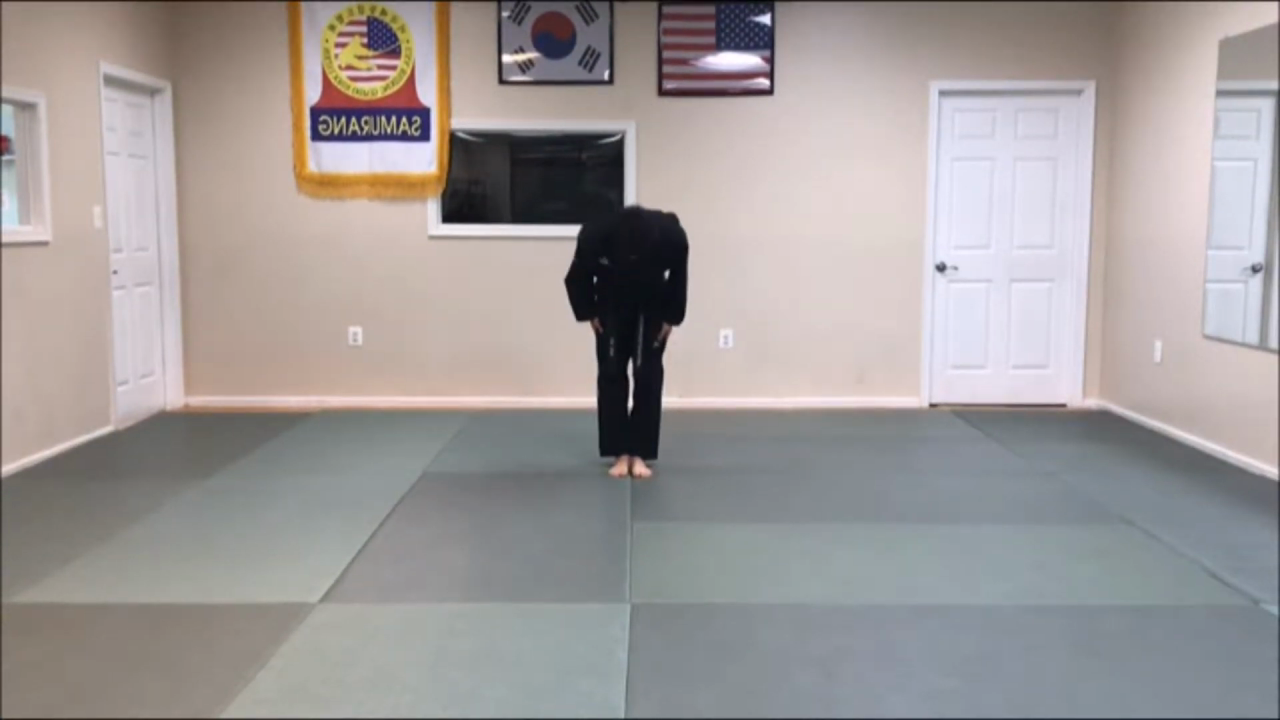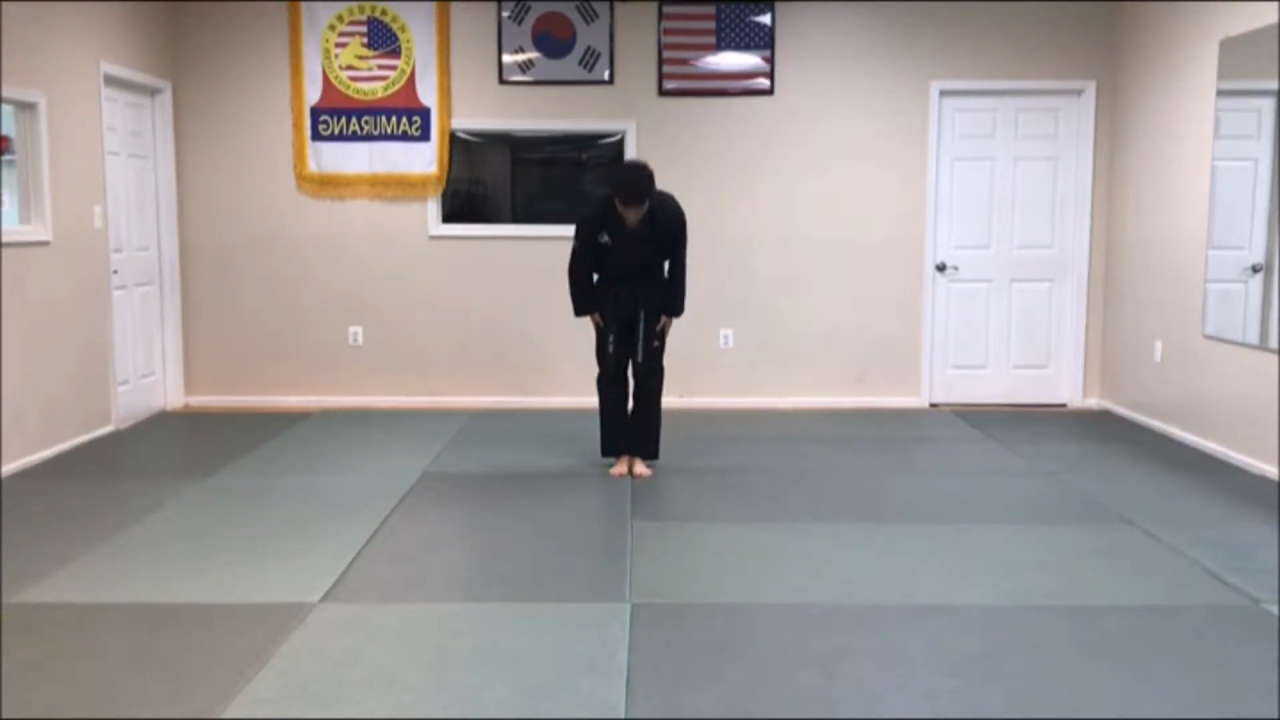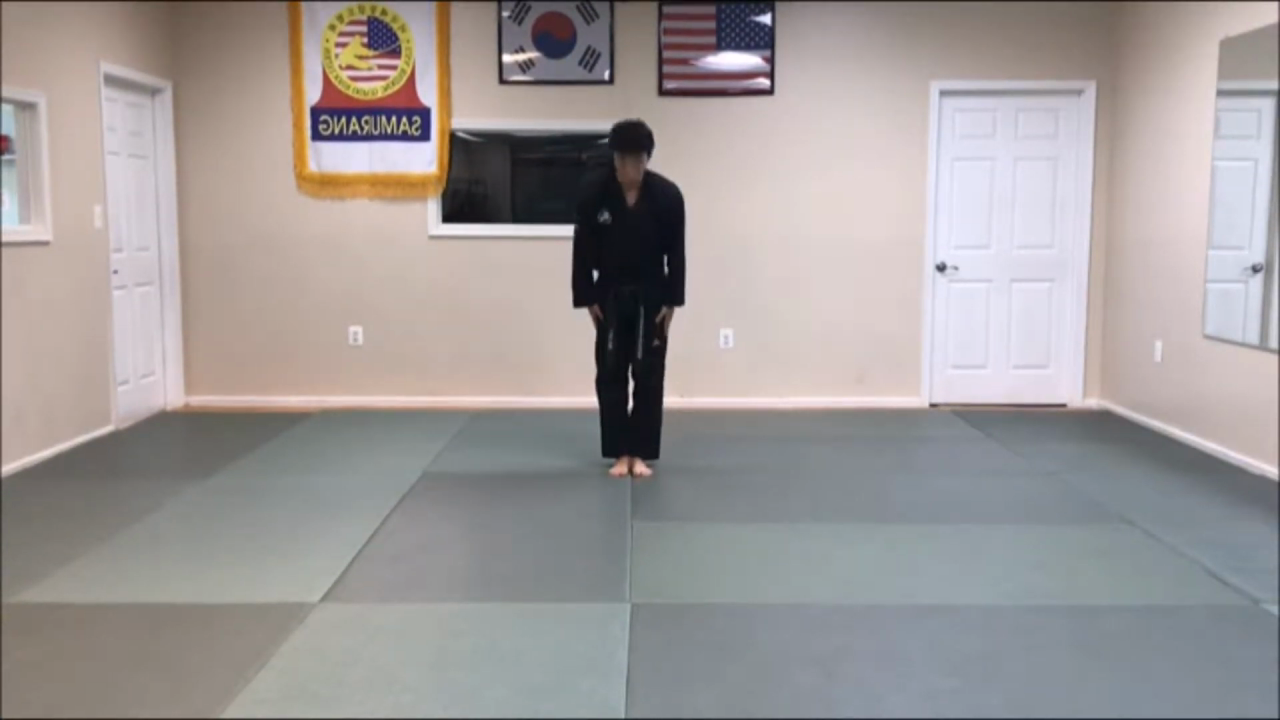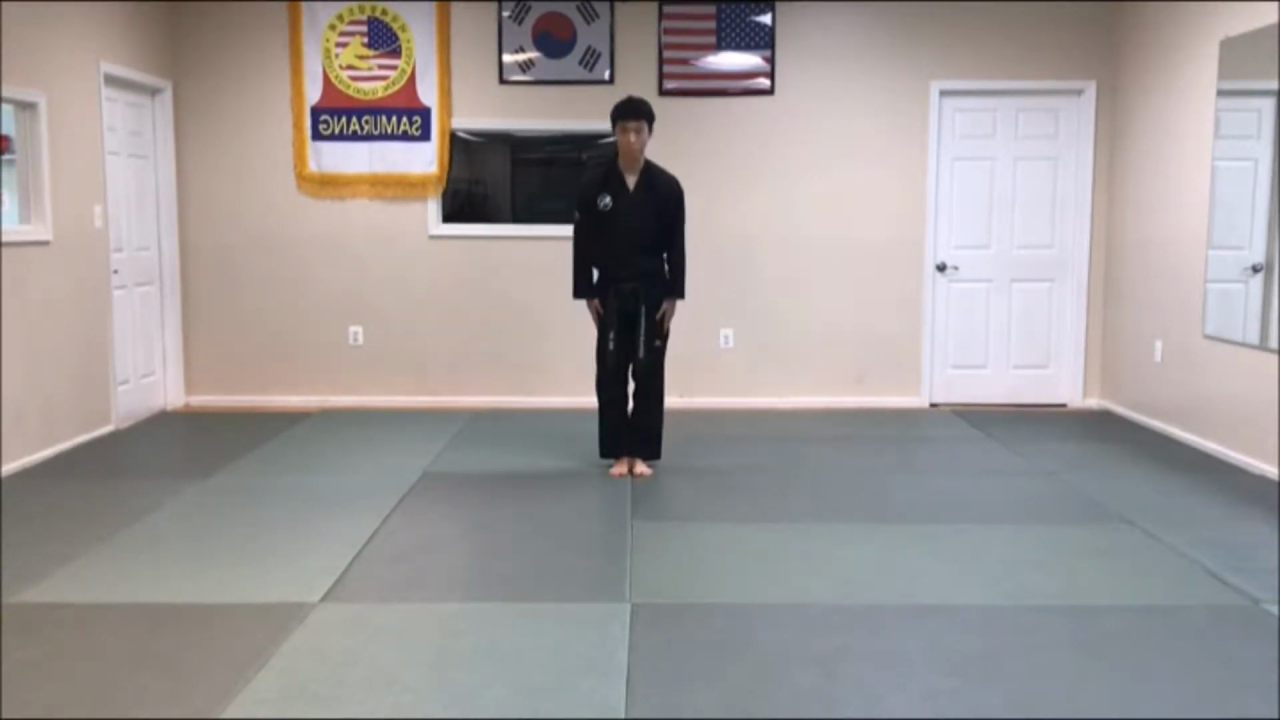
dt=0.2s
person 1, frame 1
left shoulder: (671, 235)
right shoulder: (595, 235)
left elbow: (679, 278)
right elbow: (577, 279)
left wrist: (671, 317)
right wrist: (589, 314)
left hip: (652, 309)
right hip: (611, 307)
left knee: (647, 374)
right knee: (611, 374)
left ankle: (640, 453)
right ankle: (620, 452)
person 1, frame 2
left shoulder: (670, 212)
right shoulder: (595, 216)
left elbow: (677, 265)
right elbow: (580, 267)
left wrist: (671, 310)
right wrist: (588, 308)
left hip: (652, 303)
right hip: (610, 302)
left knee: (648, 375)
right knee: (611, 374)
left ankle: (640, 453)
right ankle: (620, 452)
person 1, frame 3
left shoulder: (668, 195)
right shoulder: (594, 195)
left elbow: (676, 252)
right elbow: (583, 252)
left wrist: (672, 301)
right wrist: (588, 299)
left hip: (651, 298)
right hip: (610, 298)
left knee: (648, 375)
right knee: (610, 374)
left ankle: (641, 453)
right ankle: (620, 452)
person 1, frame 4
left shoulder: (667, 186)
right shoulder: (595, 184)
left elbow: (676, 244)
right elbow: (583, 243)
left wrist: (673, 294)
right wrist: (587, 292)
left hip: (652, 295)
right hip: (610, 295)
left knee: (649, 374)
right knee: (610, 374)
left ankle: (641, 453)
right ankle: (619, 452)
